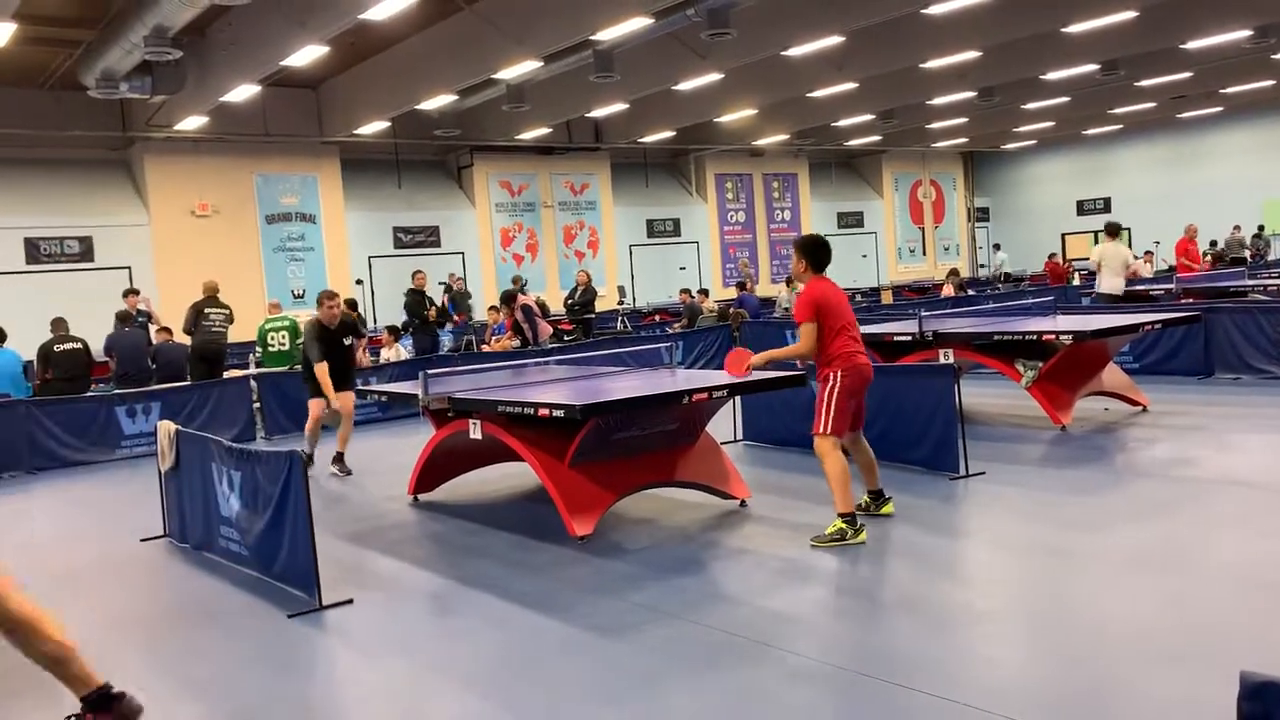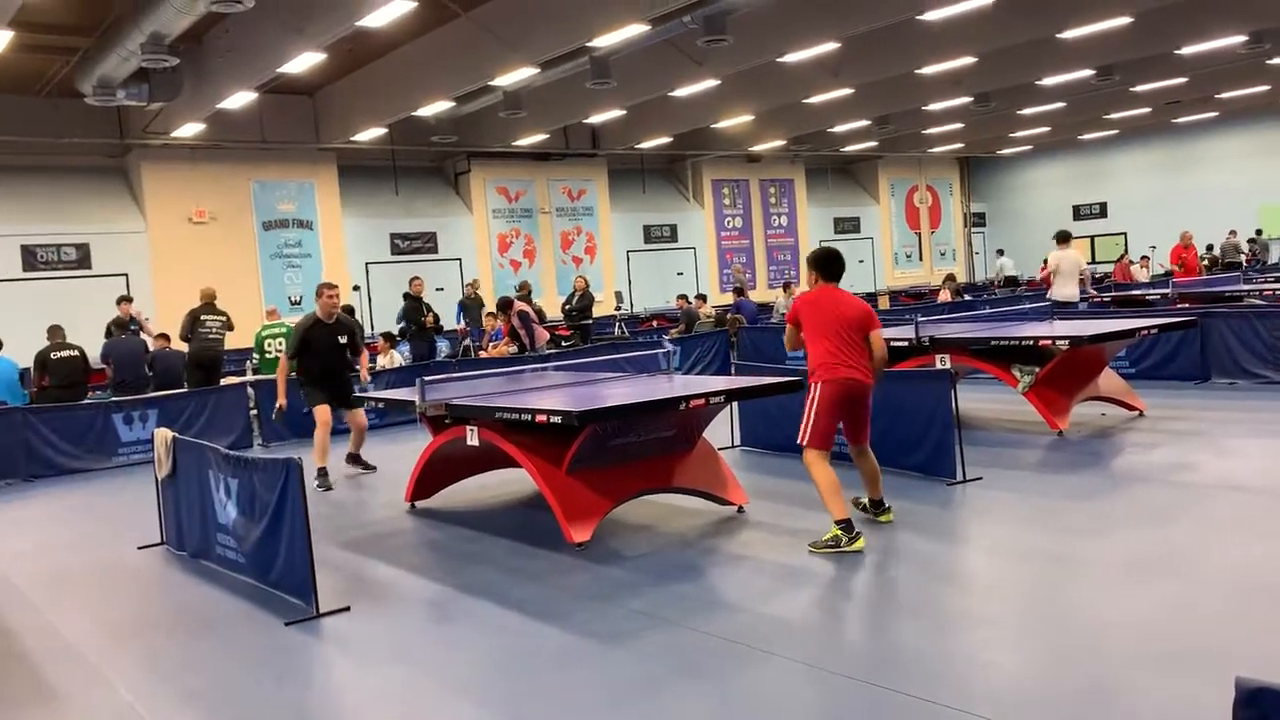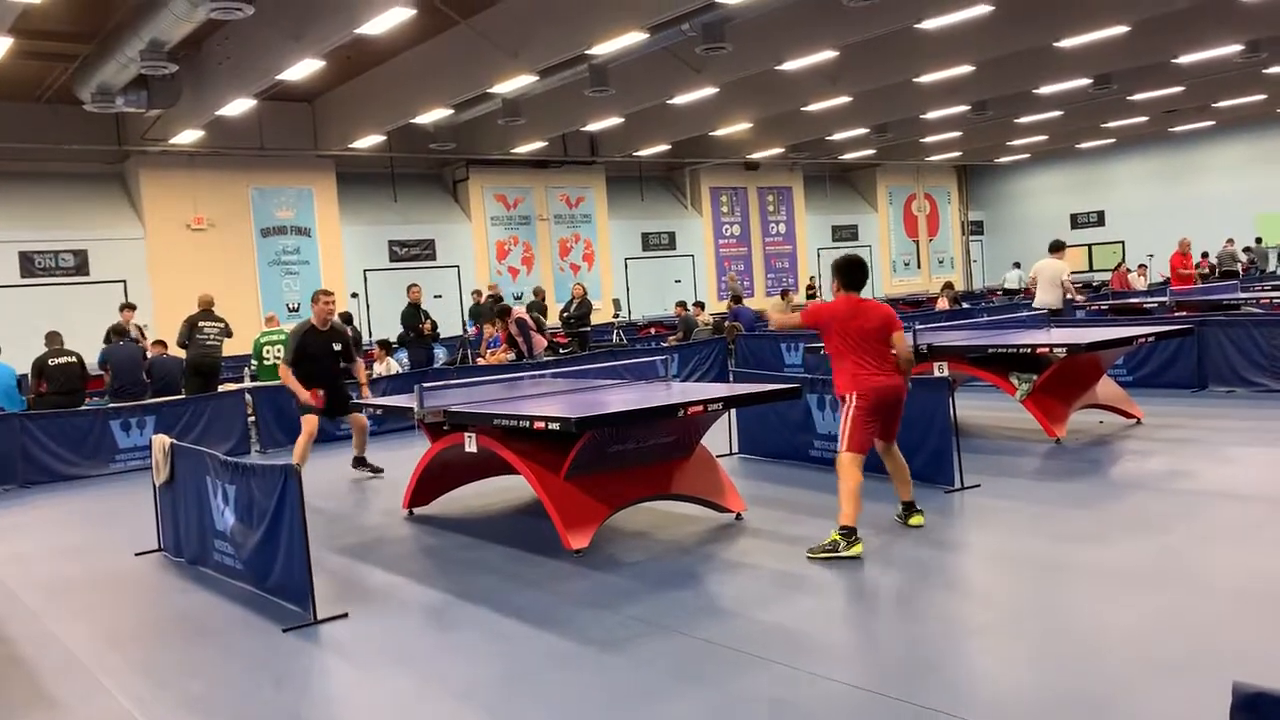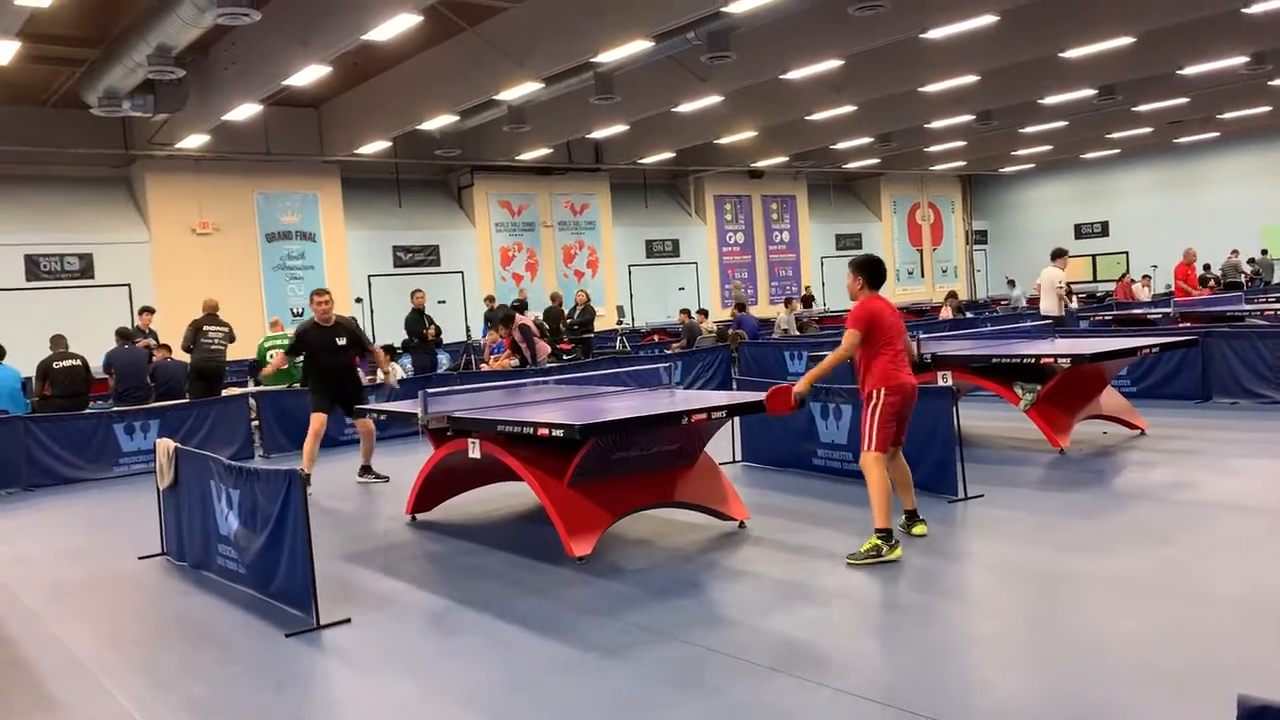
dt=0.4s
person 1, frame 1
left shoulder: (809, 296)
right shoulder: (834, 290)
left elbow: (806, 348)
left wrist: (765, 356)
right wrist: (829, 348)
left hip: (840, 373)
right hip: (860, 367)
left knee: (826, 445)
right knee: (852, 437)
left ankle: (849, 524)
right ankle: (878, 498)
person 1, frame 2
left shoulder: (803, 301)
right shoulder: (862, 306)
left elbow: (792, 344)
right elbow: (881, 354)
right wrist: (871, 381)
left hip: (827, 384)
right hip: (860, 382)
left knee: (814, 457)
right knee: (859, 447)
left ankle: (846, 531)
right ankle: (878, 505)
person 1, frame 3
left shoulder: (824, 312)
right shoulder: (884, 311)
left elbow: (782, 323)
right elbow: (905, 354)
left wrist: (773, 315)
right wrist: (901, 380)
left hip: (859, 393)
right hip: (891, 389)
left knee: (848, 462)
right knee: (887, 445)
left ankle: (847, 536)
right ankle: (910, 509)
person 1, frame 4
left shoulder: (863, 309)
right shoulder: (891, 310)
left elbow: (843, 353)
right elbow: (909, 351)
left wrist: (808, 379)
left hip: (884, 390)
right hip: (905, 385)
left knee: (872, 461)
right knee: (893, 452)
left ankle: (884, 540)
right ankle: (912, 517)
person 2, frame 1
left shoulder: (348, 320)
right shoulder: (312, 331)
left elbow: (361, 336)
right elbow: (320, 368)
left wrist: (357, 351)
right wrist: (331, 398)
left hip: (344, 372)
right hip: (317, 375)
left knee: (347, 410)
right knee: (317, 415)
left ankle: (338, 458)
right ankle: (308, 454)
person 2, frame 2
left shoulder: (347, 324)
right shoulder: (305, 326)
left elbow: (361, 351)
right elbow: (286, 360)
left wrist: (364, 369)
right wrist: (281, 395)
left hip: (341, 382)
right hip: (314, 384)
left knee: (361, 424)
right knee: (324, 421)
left ankle: (353, 456)
right ankle: (321, 472)
person 2, frame 3
left shoulder: (340, 332)
right shoulder: (300, 332)
left elbow: (354, 361)
right elbow: (284, 369)
left wrist: (364, 386)
right wrist: (301, 393)
left hip: (336, 388)
right hip: (310, 392)
left knee: (362, 424)
right knee: (310, 430)
left ankle: (359, 461)
person 2, frame 4
left shoulder: (348, 326)
right shoulder: (304, 330)
left elbow: (372, 350)
right elbow: (286, 354)
left wrist: (386, 371)
right wrist: (268, 369)
left hip: (350, 387)
right hip: (321, 389)
left knee: (368, 429)
right knee: (316, 430)
left ankle: (365, 470)
right ankle: (304, 478)
